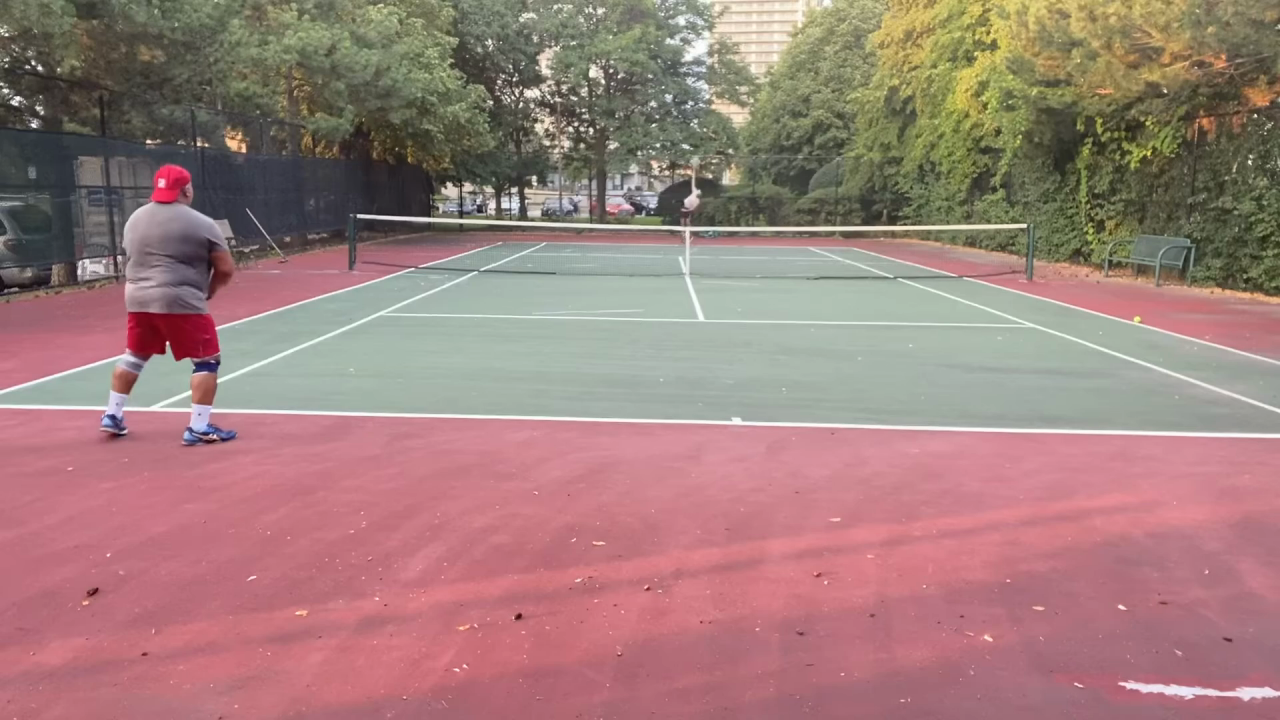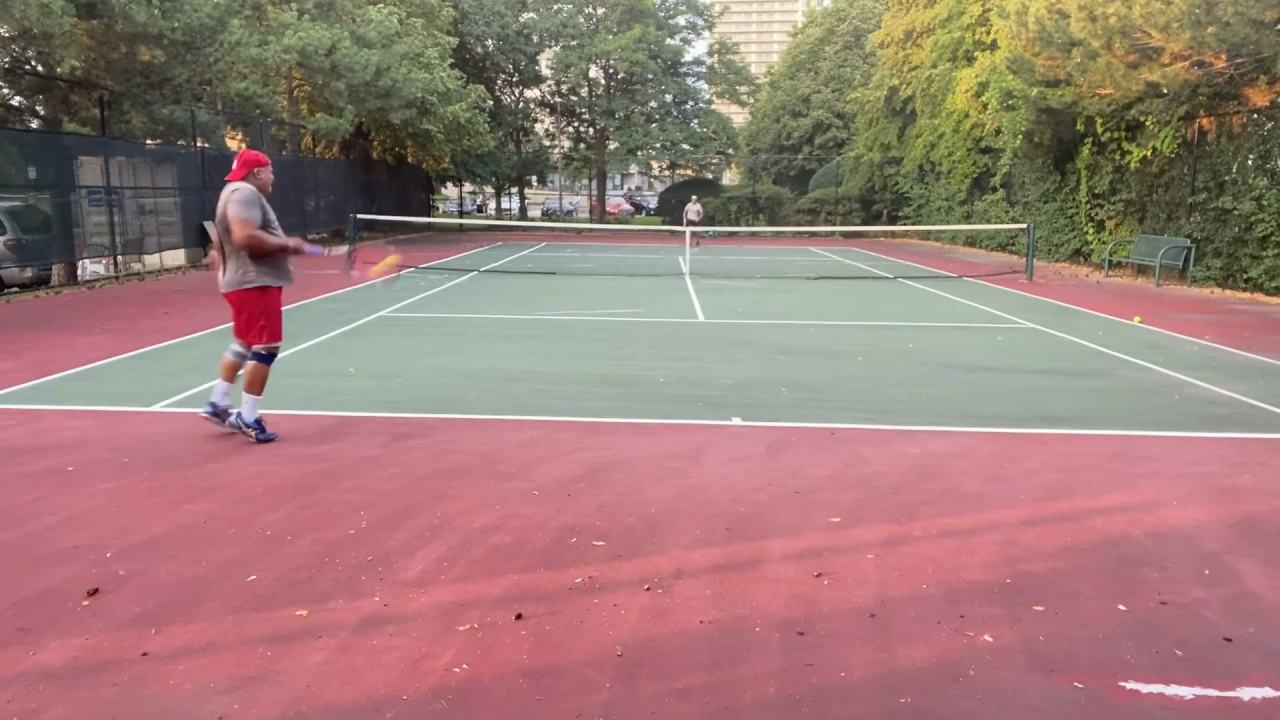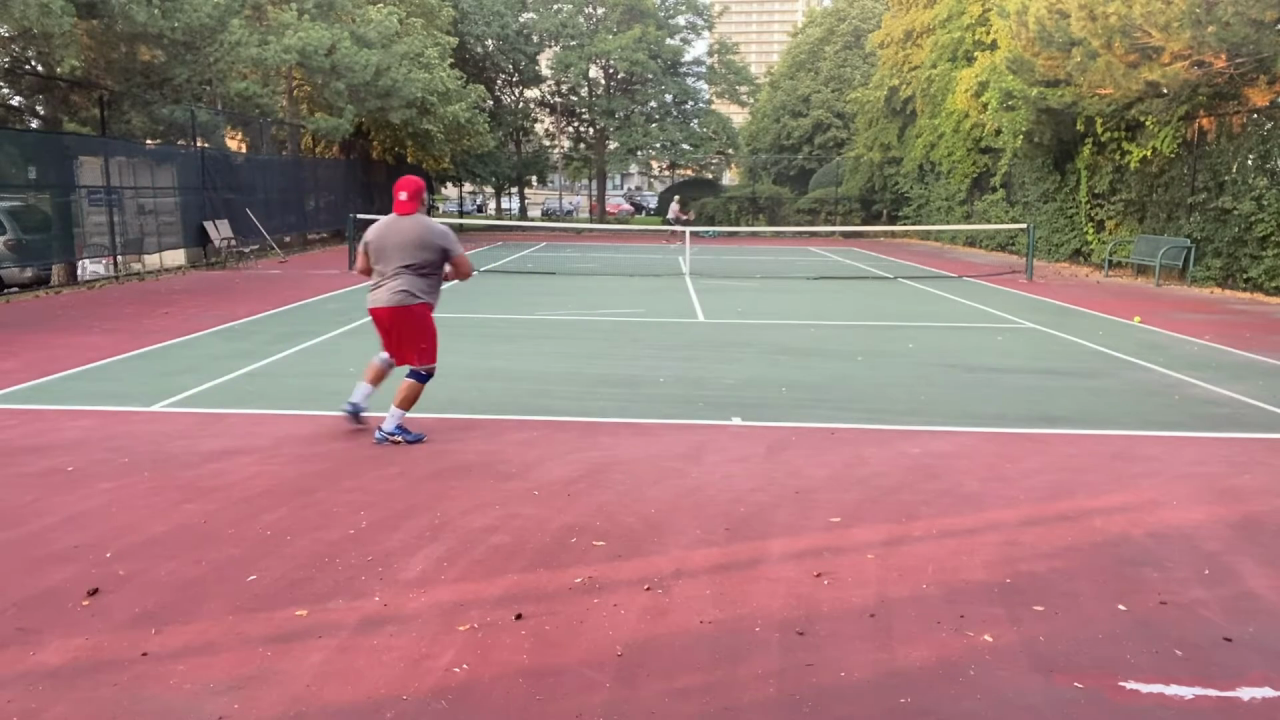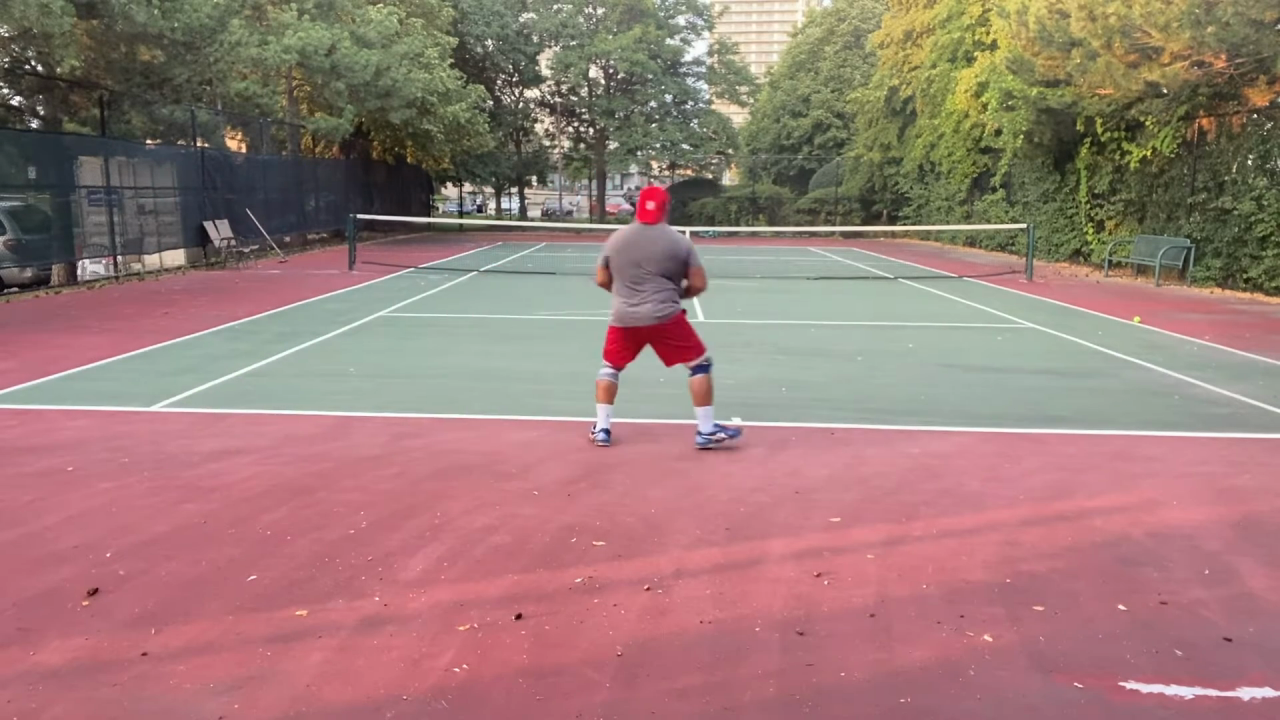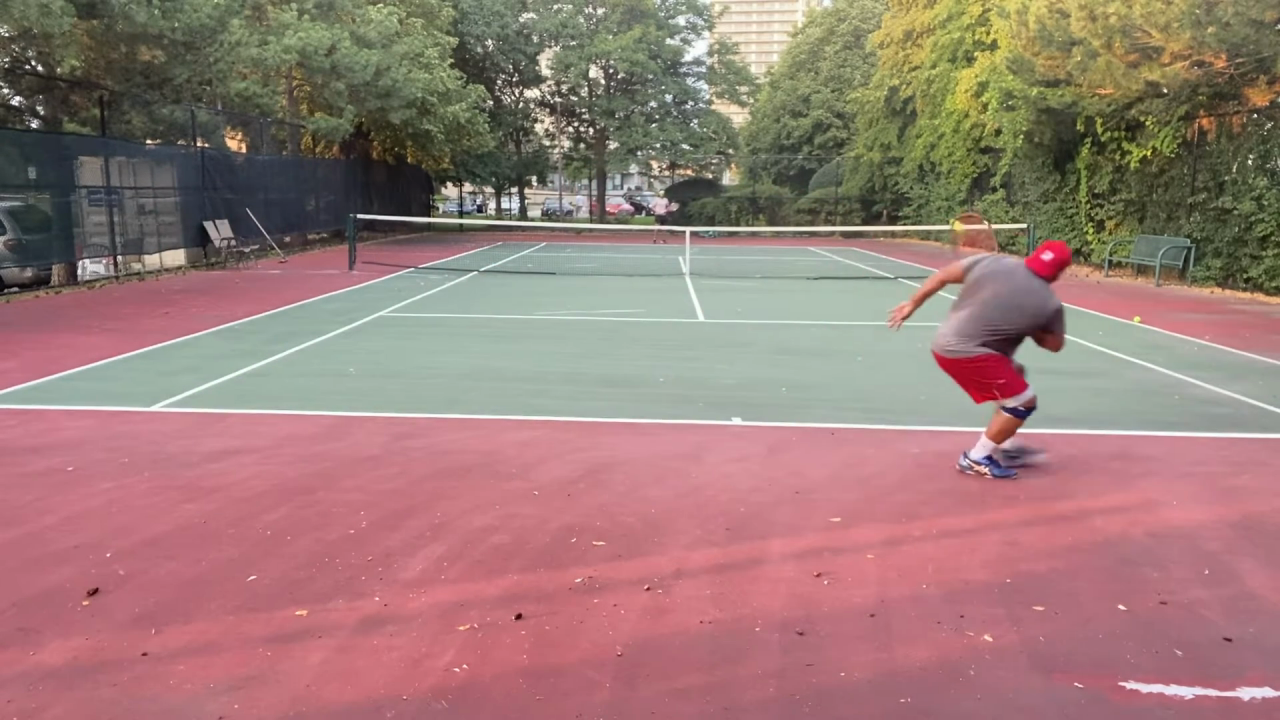
dt=1s
person 1, frame 1
left shoulder: (135, 218)
right shoulder: (202, 224)
left elbow: (135, 260)
right elbow: (226, 269)
right wrist: (209, 290)
left hip: (139, 300)
right hip: (181, 303)
left knee: (134, 355)
right knee: (207, 361)
left ankle: (112, 415)
right ankle: (199, 428)
person 1, frame 2
left shoulder: (237, 193)
right shoulder: (244, 193)
left elbow: (220, 244)
right elbow: (244, 236)
right wrist: (286, 244)
left hip: (243, 284)
right hip: (255, 284)
left knee: (243, 344)
right knee: (264, 349)
left ankle: (218, 404)
right ankle: (247, 417)
person 1, frame 3
left shoulder: (375, 229)
right shoulder: (438, 232)
left elbow: (362, 268)
right elbow: (465, 271)
right wrist: (446, 275)
left hip: (378, 303)
right hip: (409, 305)
left knee: (391, 354)
right knee: (423, 368)
left ankle: (356, 401)
right ankle: (389, 428)
person 1, frame 4
left shoulder: (616, 239)
right shoulder: (680, 242)
left elbow: (602, 281)
right elbow: (698, 285)
left hip: (624, 319)
right hip: (665, 317)
left knee: (610, 367)
right knee: (700, 365)
left ankle: (602, 429)
right ankle: (707, 431)
person 1, frame 5
left shoulder: (989, 262)
right shoulder: (1049, 304)
left elbow: (943, 275)
right elbow: (1054, 345)
left wrist: (912, 304)
left hip: (947, 343)
right hip: (969, 354)
left knee: (1015, 373)
right knee: (1023, 403)
left ankle: (1004, 447)
right ankle: (976, 458)
